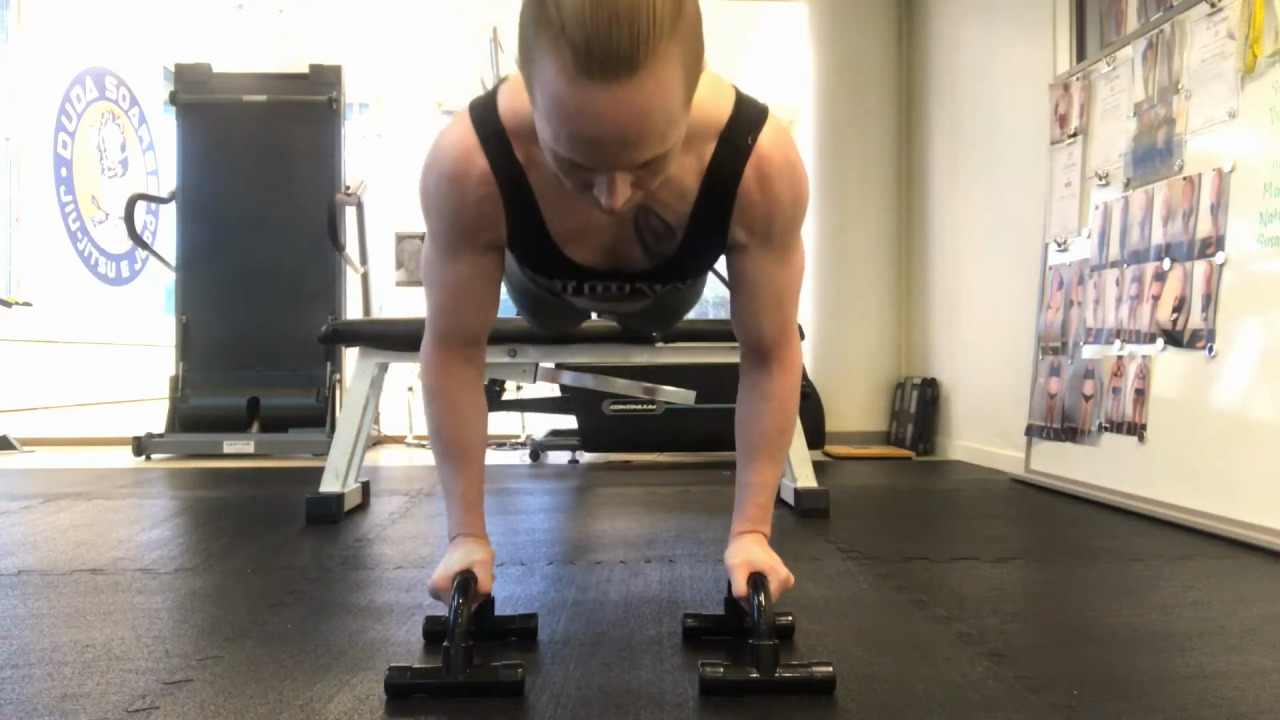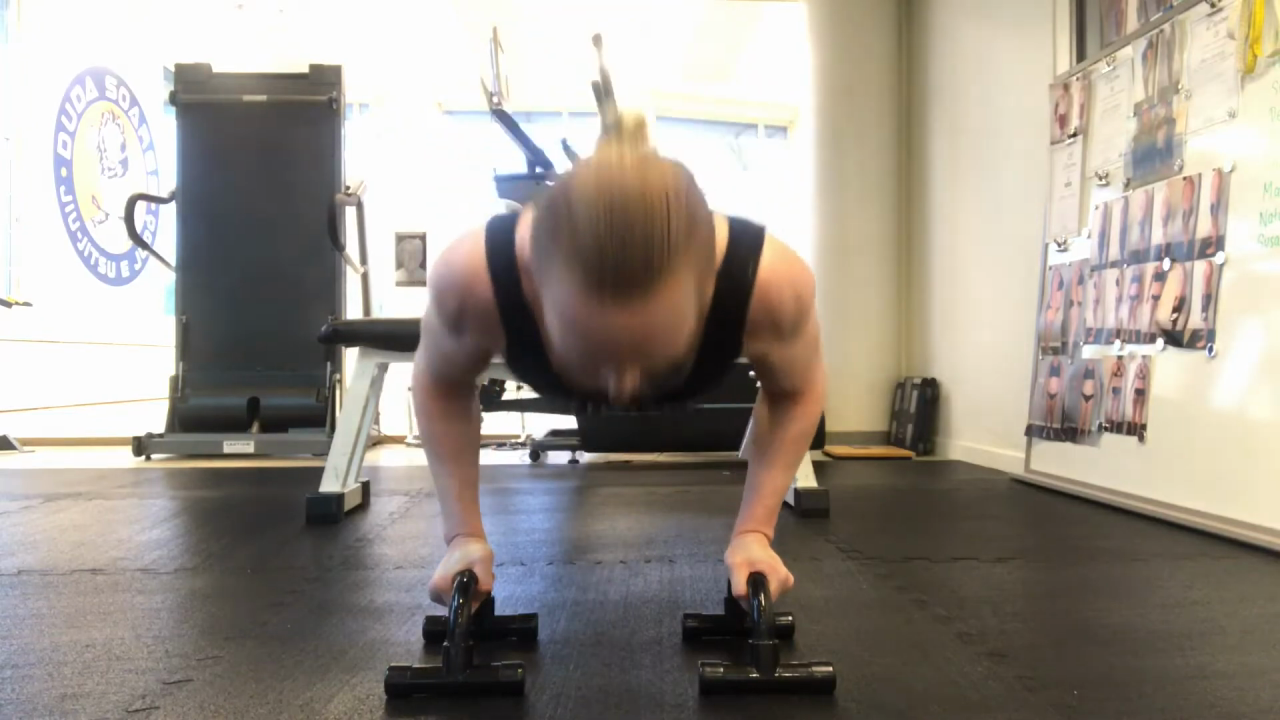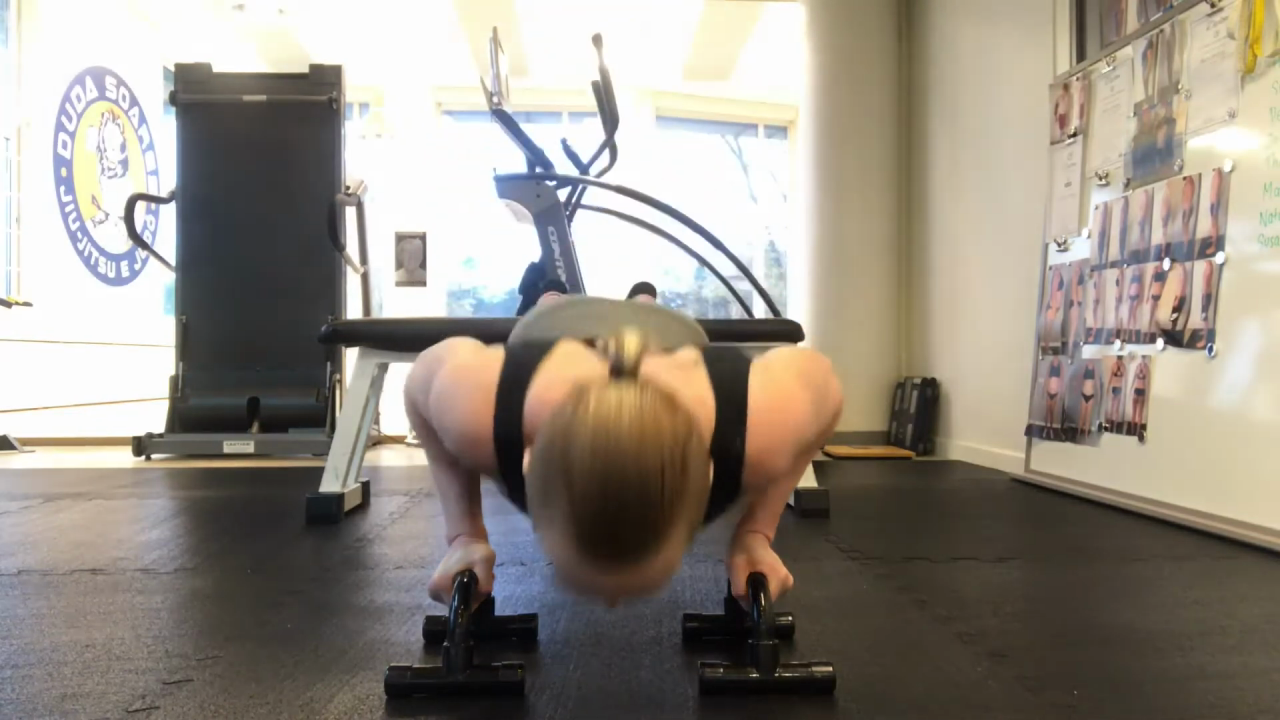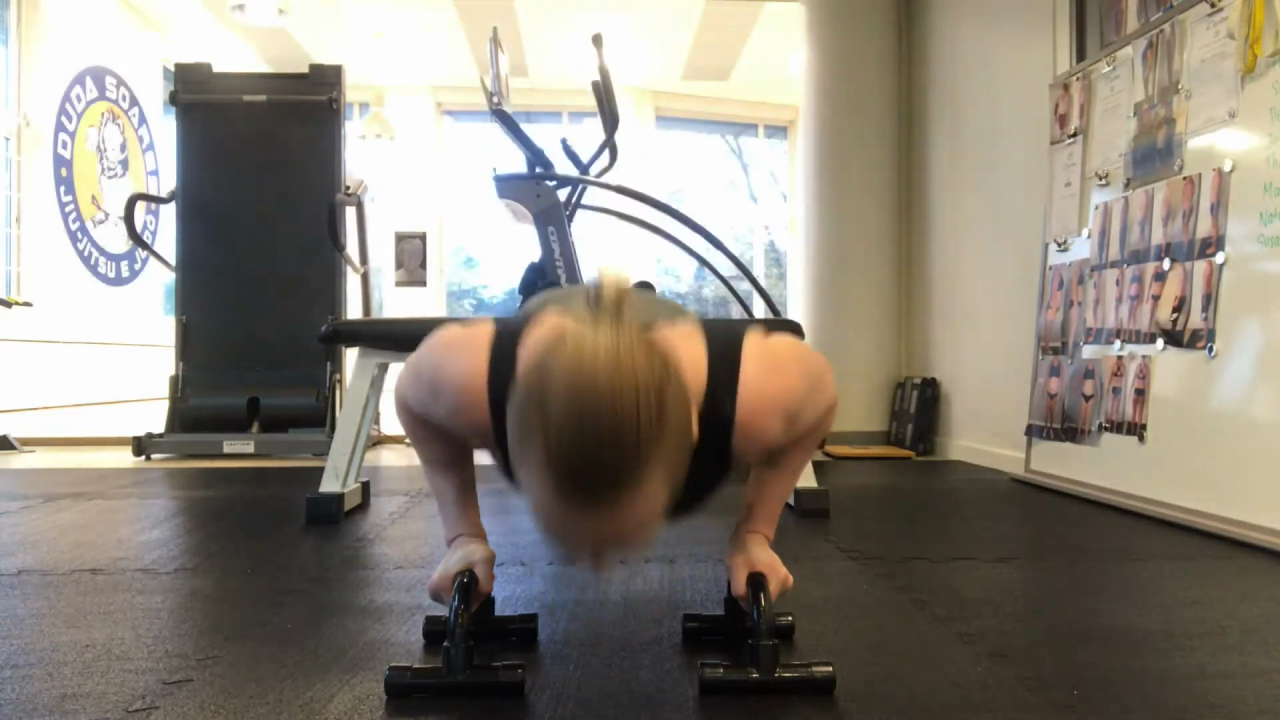
dt=0.3s
person 1, frame 1
left shoulder: (762, 164)
right shoulder: (465, 163)
left elbow: (769, 357)
right elbow: (453, 352)
left wrist: (750, 530)
right wrist: (467, 535)
right hip: (544, 285)
right knee: (551, 326)
person 1, frame 2
left shoulder: (767, 282)
right shoulder: (474, 275)
left elbow: (796, 391)
right elbow: (440, 383)
left wrist: (753, 531)
right wrist: (463, 535)
person 1, frame 3
left shoulder: (757, 430)
right shoulder: (480, 411)
left elbow: (827, 388)
right elbow: (420, 388)
left wrist: (756, 533)
right wrist: (463, 532)
left ankle: (646, 308)
right ankle: (551, 303)
person 1, frame 4
left shoulder: (751, 394)
right shoulder: (473, 380)
left elbow: (822, 396)
right elbow: (411, 397)
left wrist: (755, 533)
right wrist: (463, 535)
left ankle: (644, 304)
right ankle: (545, 292)
